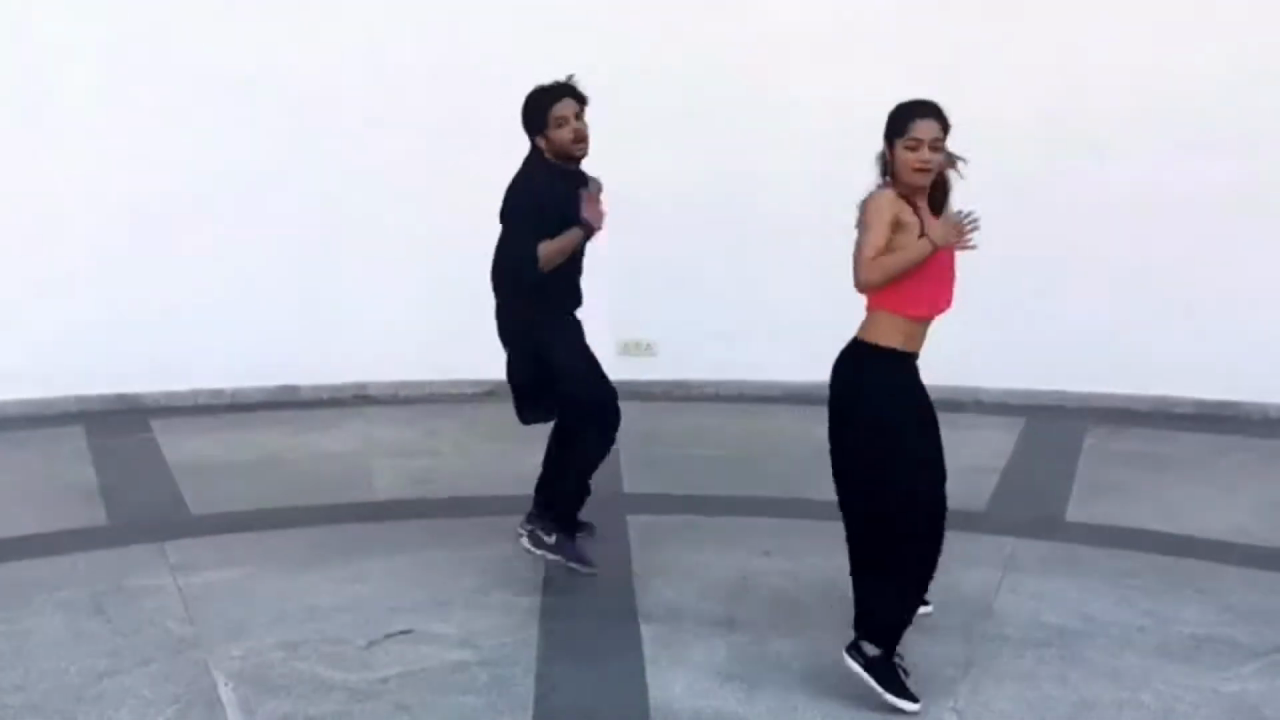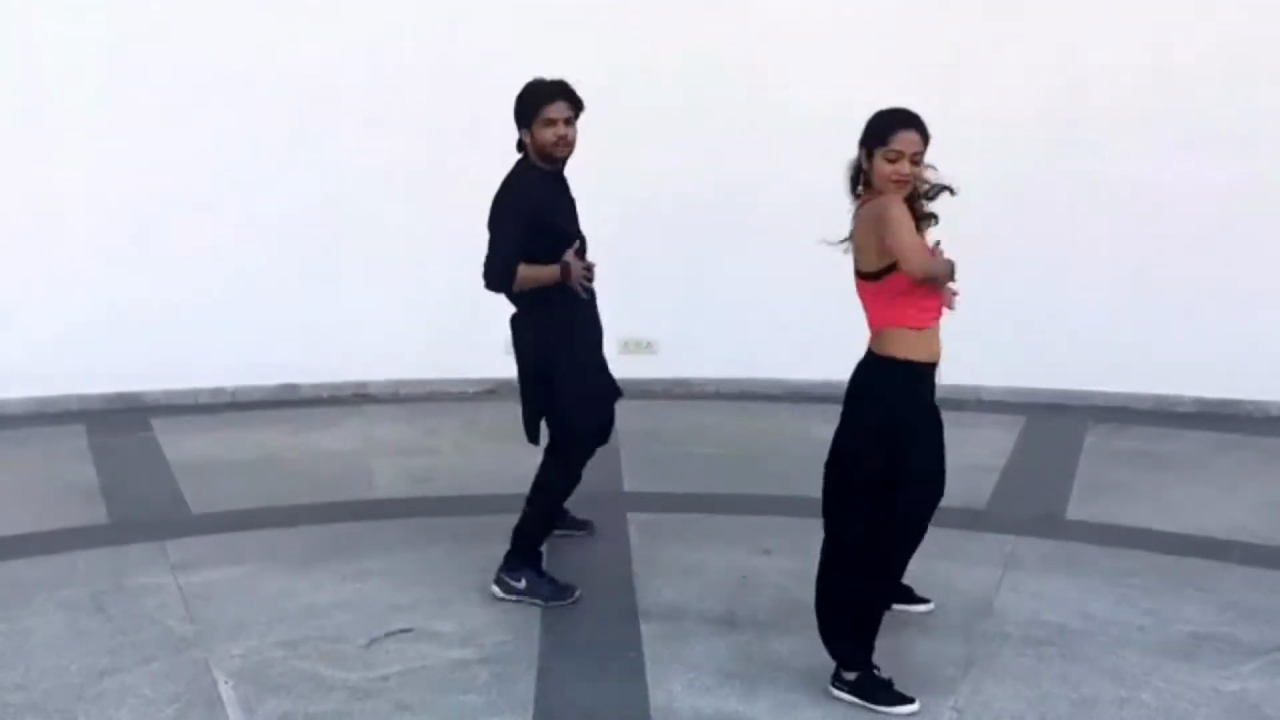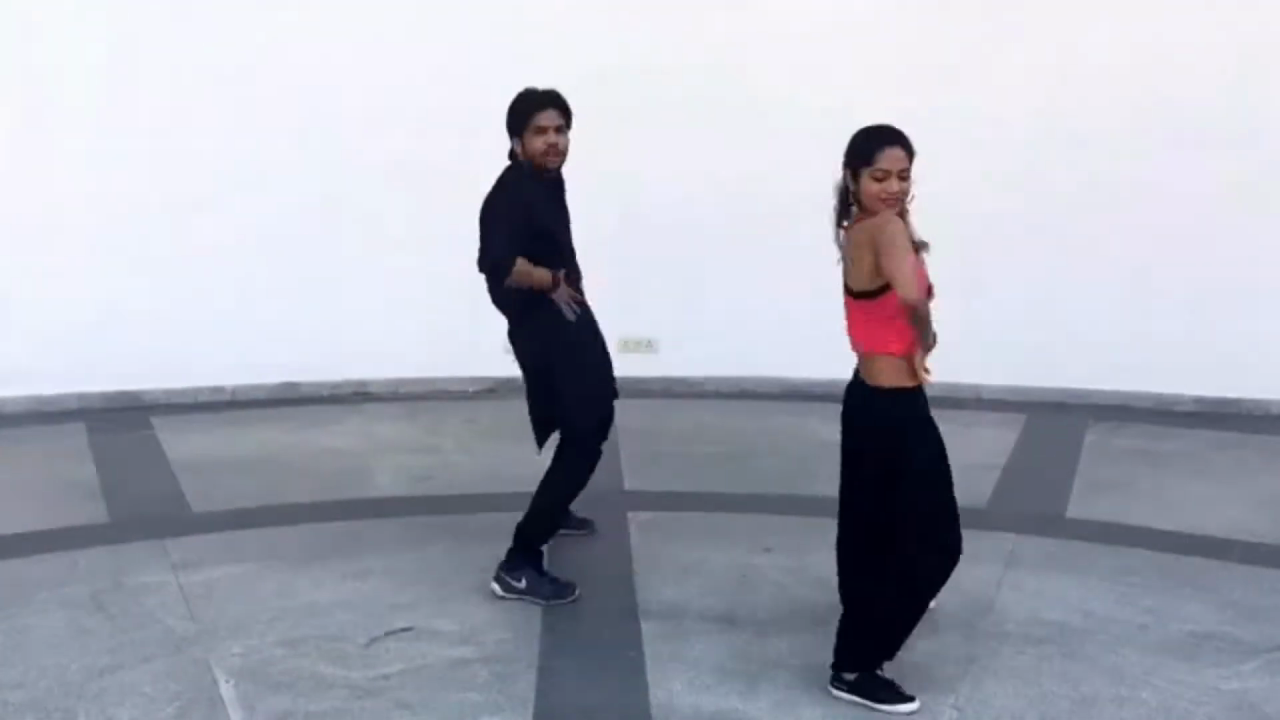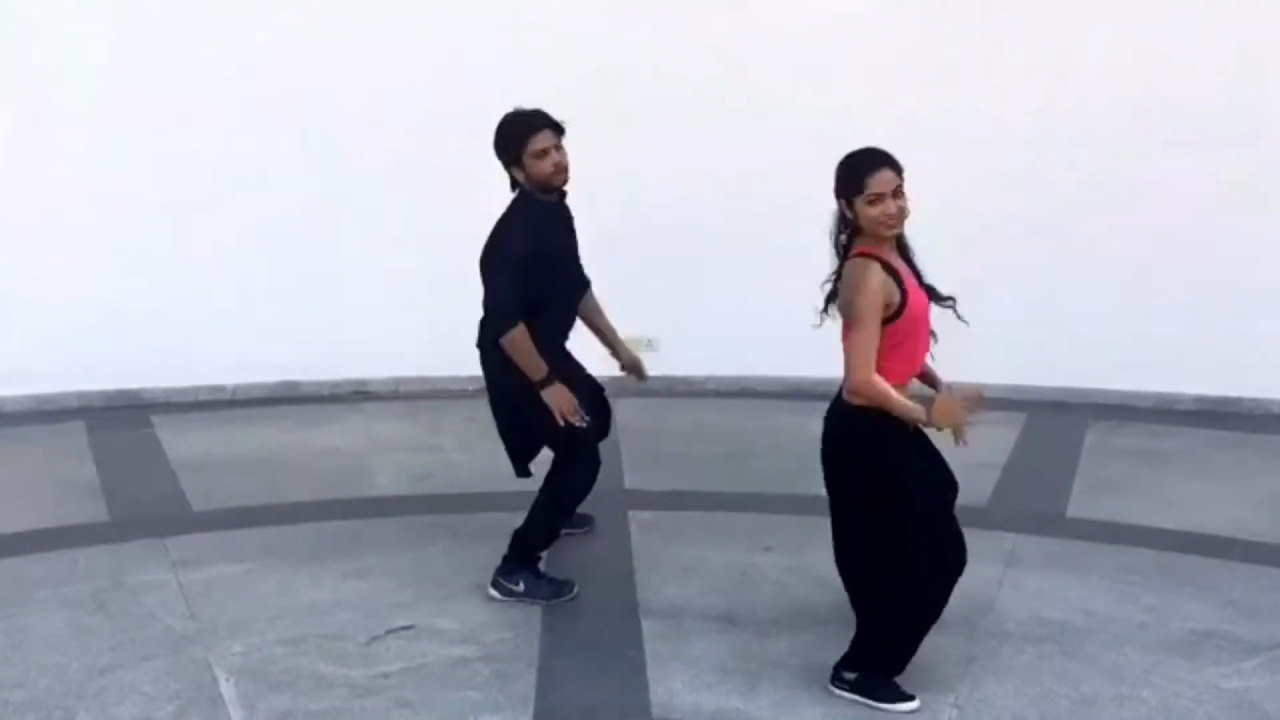
dt=0.2s
person 1, frame 1
left shoulder: (933, 206)
right shoulder: (884, 202)
right elbow: (866, 276)
left wrist: (941, 239)
right wrist: (933, 240)
left hip: (896, 370)
right hip: (871, 376)
left knee: (918, 496)
right knee: (899, 506)
left ankle: (889, 602)
right ankle: (874, 643)
person 1, frame 2
left shoulder: (900, 210)
right shoulder: (884, 213)
left elbow: (924, 274)
right elbow: (921, 267)
right wrist: (941, 265)
left hip: (899, 381)
right hip: (893, 385)
left knee: (910, 497)
right knee: (878, 516)
left ankle: (881, 586)
right ankle: (852, 667)
person 1, frame 3
left shoulder: (863, 231)
right shoulder: (883, 228)
right elbow: (911, 294)
right wrist: (922, 337)
left hip: (882, 399)
right hip: (888, 407)
left knee: (905, 518)
right knee: (928, 537)
left ankle: (891, 595)
right ankle: (854, 667)
person 1, frame 4
left shoulder: (889, 254)
right shoulder: (868, 274)
right elbow: (861, 378)
left wrist: (937, 386)
right wrist: (927, 415)
left hip: (877, 422)
right hip: (868, 429)
left knee: (935, 497)
right knee: (936, 549)
left ankle: (886, 605)
right ankle: (860, 667)
person 2, frame 1
left shoulder: (565, 176)
right shoulder: (534, 184)
right elbow: (528, 261)
left wrist: (586, 224)
right wrist: (583, 229)
left hip: (548, 315)
right hip: (532, 318)
left knee: (578, 412)
right knee: (600, 412)
left ankle: (545, 512)
right ankle: (553, 524)
person 2, frame 2
left shoulder: (551, 177)
right shoulder: (519, 190)
right elbow: (500, 275)
left wrist: (574, 265)
right wrist: (561, 271)
left hip: (572, 322)
right hip: (549, 330)
left knee: (593, 421)
right knee: (577, 438)
left ankle: (548, 510)
right ankle: (518, 569)
person 2, frame 3
left shoulder: (549, 183)
right shoulder: (511, 194)
right elbow: (496, 264)
left wrist: (563, 284)
right wrist: (553, 281)
left hip: (570, 326)
right hip: (545, 332)
left knee: (593, 419)
right knee: (582, 440)
left ankle: (553, 511)
right ankle: (518, 566)
person 2, frame 4
left shoulder: (555, 207)
right shoulder: (518, 228)
left elbow: (576, 286)
right elbow: (502, 316)
left wrist: (617, 346)
right wrist: (545, 383)
left hip: (549, 348)
right hip: (516, 365)
left knee: (596, 417)
right knee: (580, 456)
left ankle: (556, 510)
right ankle: (516, 570)
